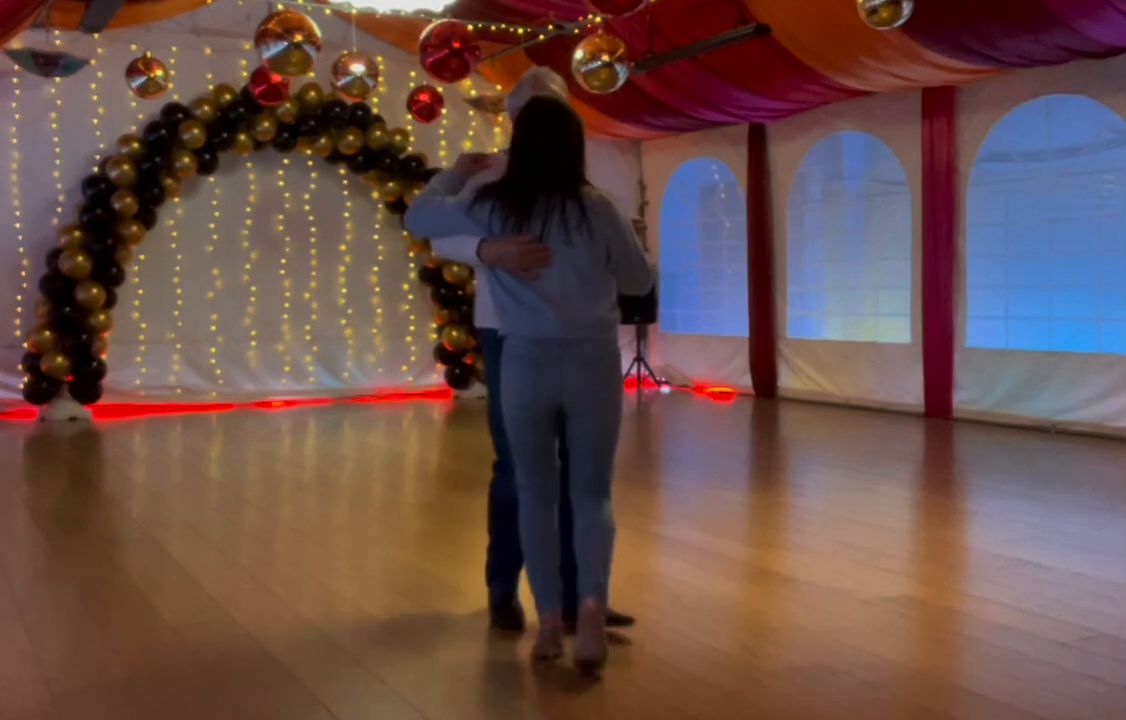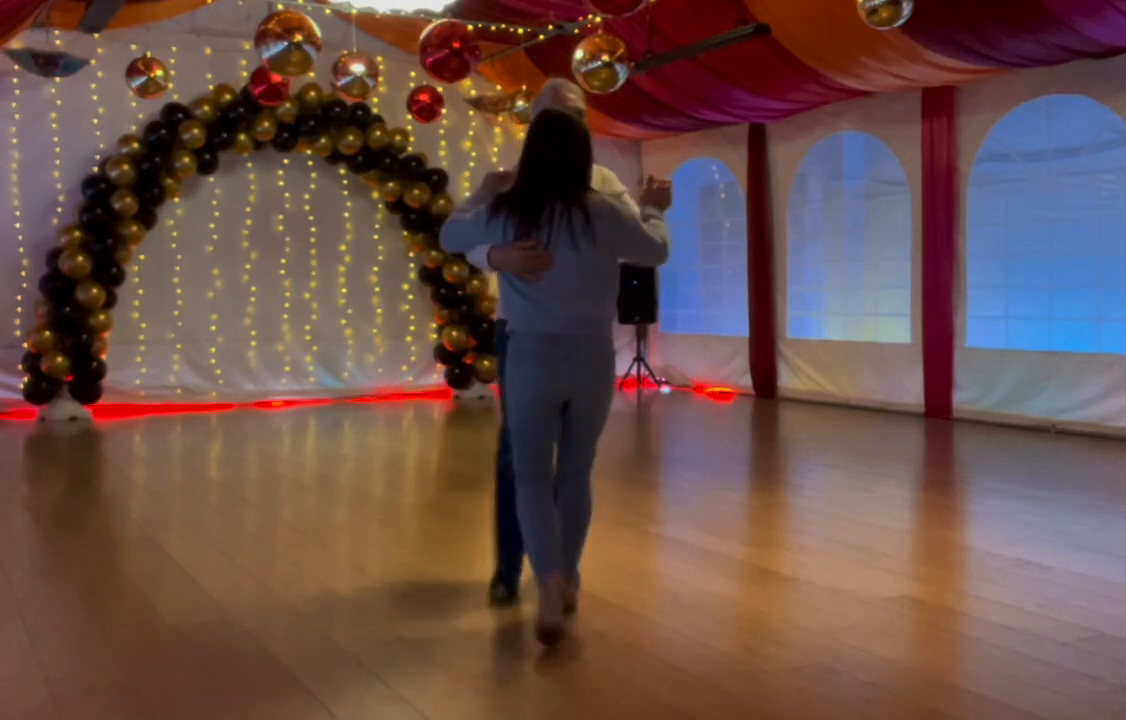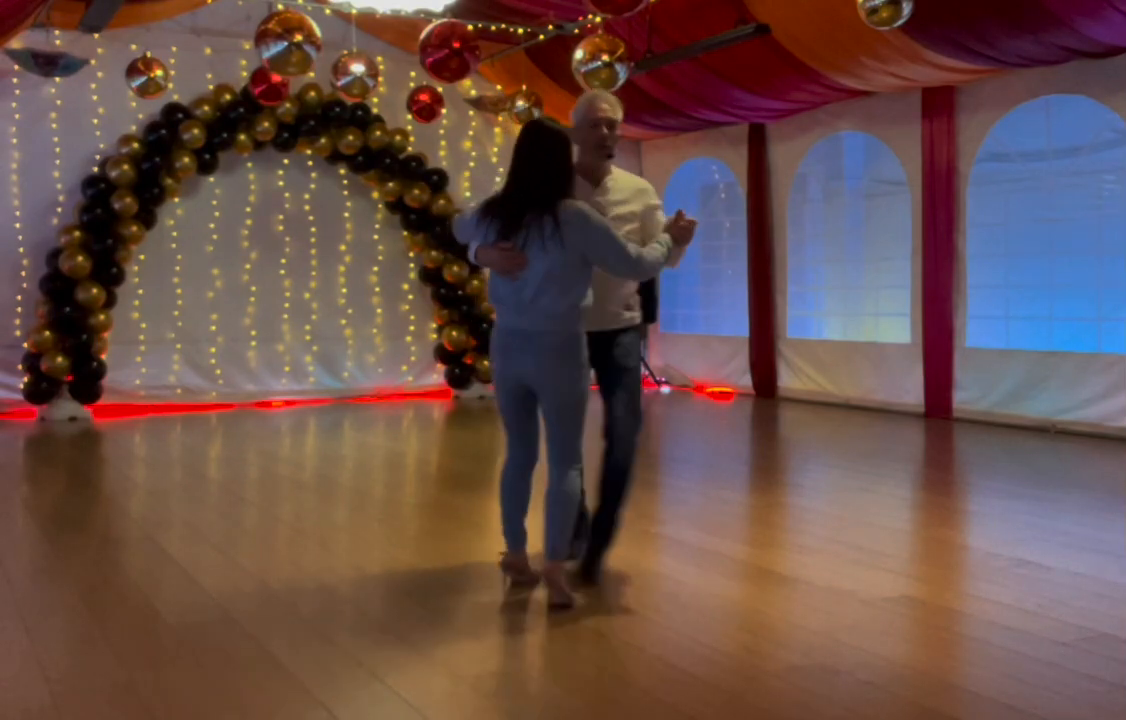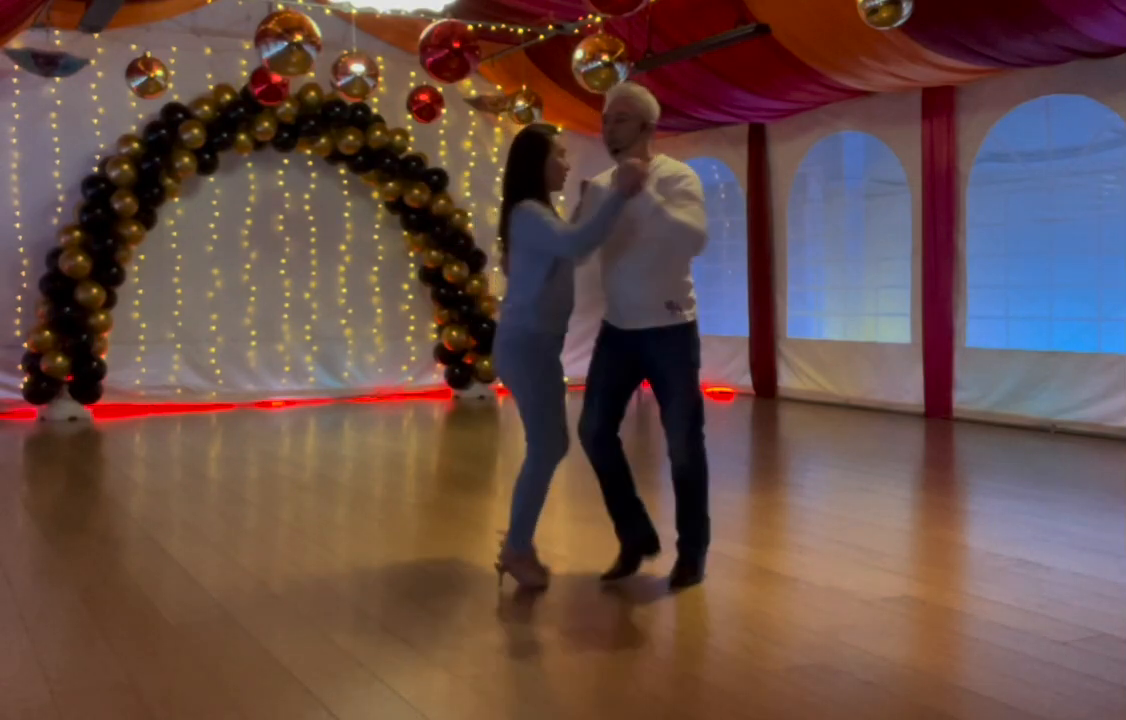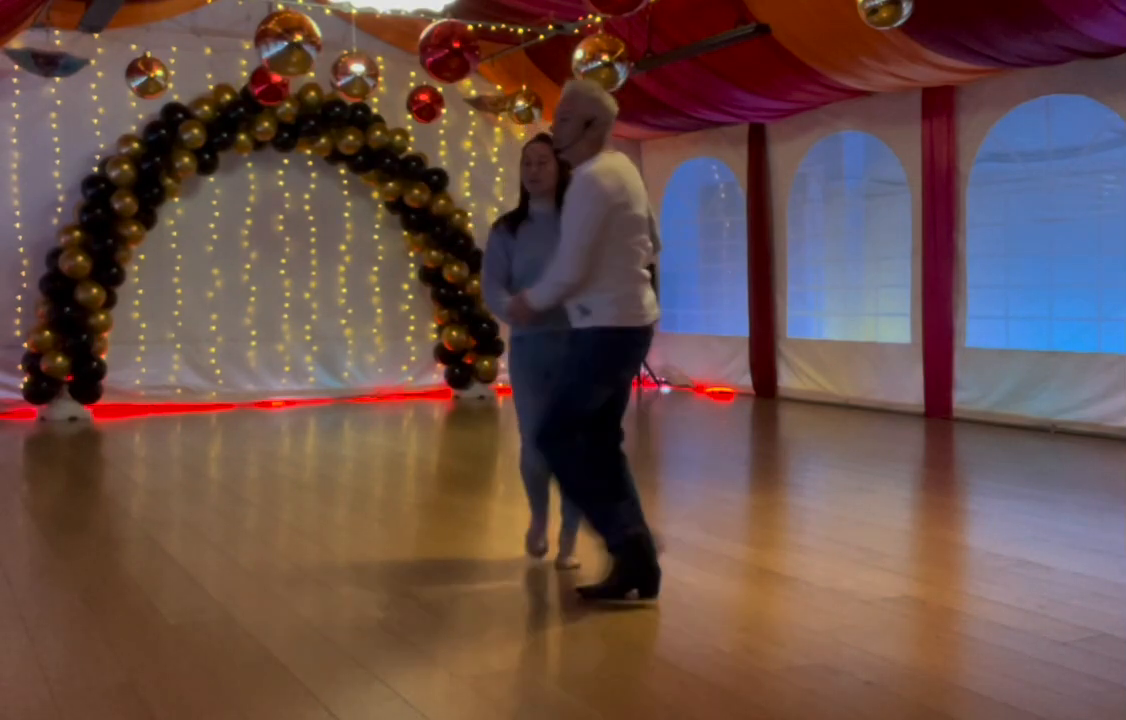
dt=0.5s
person 1, frame 1
right shoulder: (487, 174)
right elbow: (444, 238)
right wrist: (489, 250)
right hip: (507, 337)
right knee: (517, 465)
left ankle: (577, 597)
right ankle: (502, 590)
person 1, frame 2
left shoulder: (603, 181)
right shoulder: (512, 182)
right elbow: (473, 242)
right wrist: (499, 257)
right knee: (516, 444)
right ankle: (508, 562)
person 1, frame 3
left shoulder: (639, 192)
left elbow: (661, 257)
right wrist: (486, 254)
left hip: (620, 332)
left knee: (623, 435)
left ankle: (598, 538)
person 1, frame 4
left shoulder: (676, 178)
right shoulder: (598, 186)
left elbow: (693, 241)
left wrist: (644, 191)
left hip: (670, 331)
right hip: (618, 331)
left knee: (682, 443)
right knee: (595, 430)
left ankle: (692, 550)
right ankle: (636, 535)
person 1, frame 5
left shoulder: (595, 177)
right shoulder: (620, 172)
left elbow: (571, 265)
left wrist: (531, 302)
left hip: (611, 331)
right hip: (625, 326)
left knee: (554, 434)
right knee: (600, 445)
left ankle: (628, 539)
right ankle: (635, 563)
person 2, frame 1
left shoulder: (489, 205)
right shoulder: (596, 208)
left elbow: (417, 217)
right elbow: (640, 281)
left wrist: (456, 172)
right wrist: (625, 238)
left hip: (527, 366)
right hip: (594, 366)
left knee: (536, 496)
right knee: (592, 496)
left ankle: (549, 621)
right ankle: (591, 608)
person 2, frame 2
left shoulder: (503, 214)
right shoulder: (601, 212)
left elbow: (449, 237)
right elbow: (655, 253)
left wrist: (486, 192)
right wrist: (653, 210)
left hip: (531, 360)
right hip: (592, 360)
left knee: (533, 481)
right knee: (575, 475)
left ankle: (552, 584)
right ankle: (566, 581)
person 2, frame 3
left shoulder: (496, 215)
right shoulder: (574, 217)
left elbow: (461, 229)
right elbow: (637, 266)
left wrist: (504, 193)
right wrist: (670, 239)
left hip: (507, 348)
right hip: (558, 350)
left knee: (519, 454)
right knee: (564, 463)
left ankle: (516, 553)
right ankle: (555, 565)
person 2, frame 4
left shoulder: (524, 214)
right shoulder: (529, 212)
left elbow: (576, 242)
right elbow: (575, 243)
right wrist: (616, 195)
left hip: (527, 342)
right hip: (530, 345)
left knee: (549, 445)
right knee: (545, 449)
left ankle: (517, 539)
right ankle: (517, 551)
person 2, frame 5
right shoulder: (506, 230)
right elbow: (491, 290)
right hip: (527, 345)
right knee: (534, 444)
left ankle: (569, 535)
right ankle: (538, 519)
